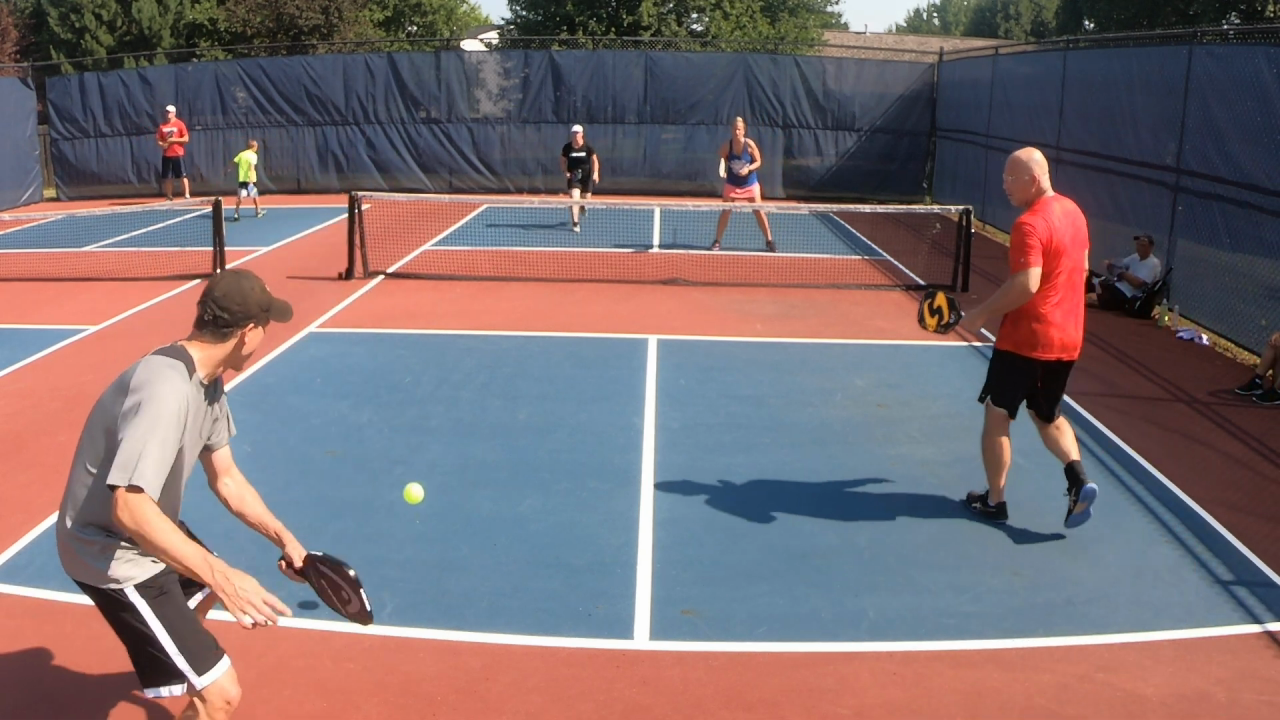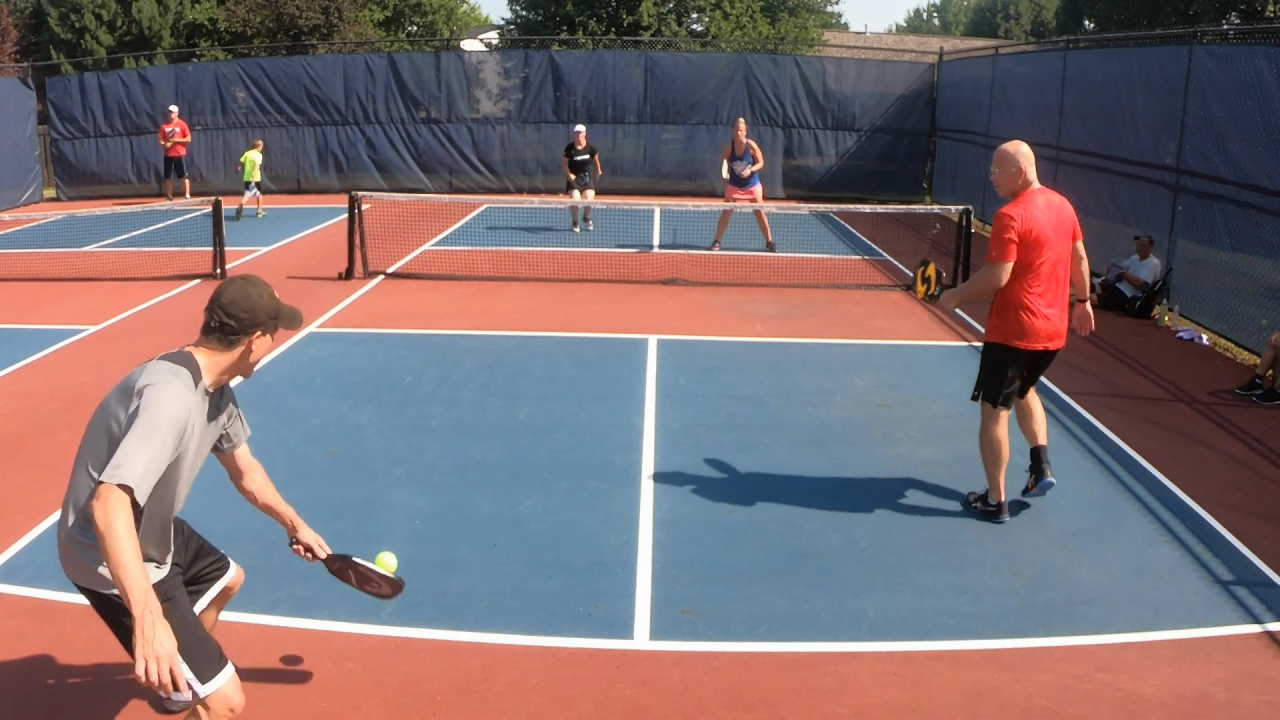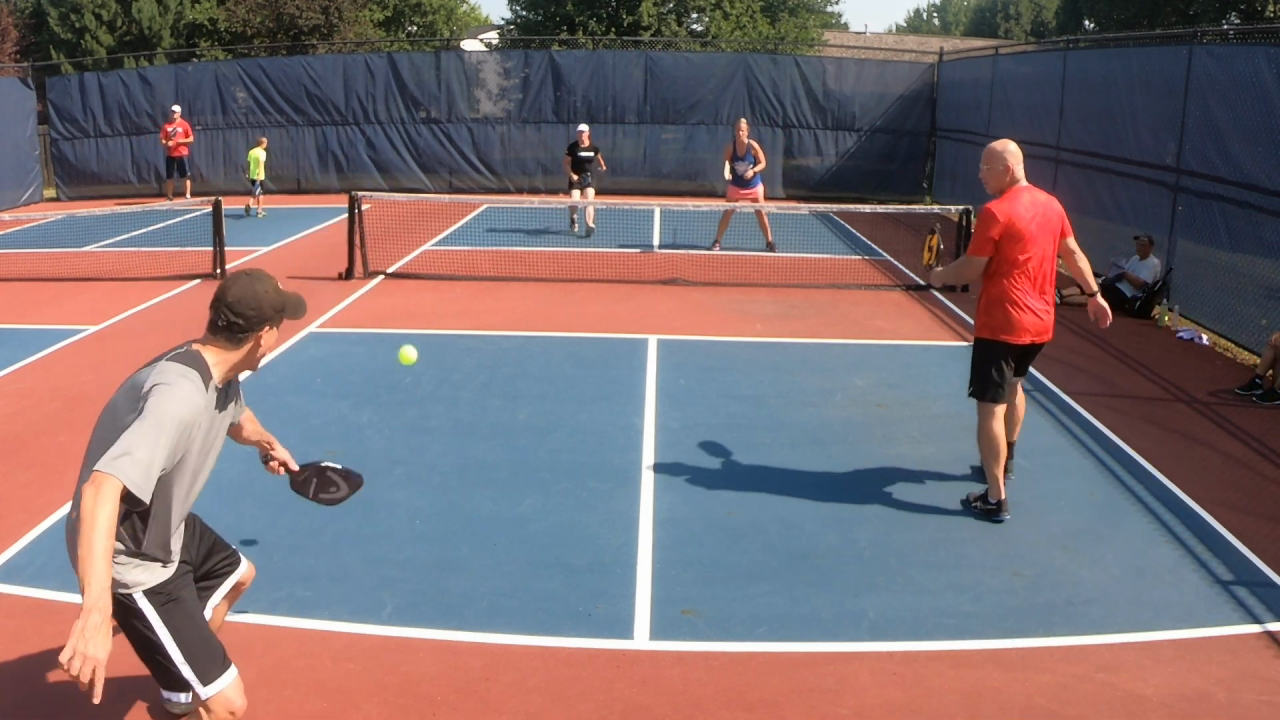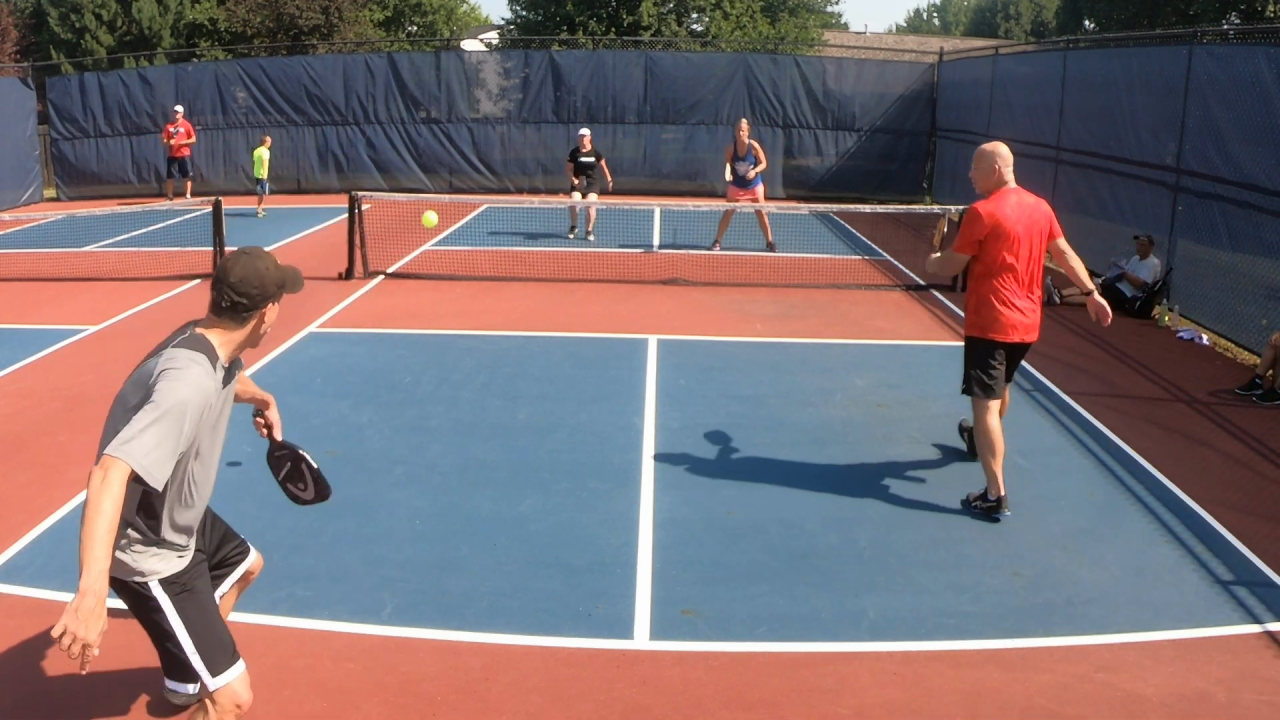
dt=0.1s
person 1, frame 1
left shoulder: (207, 383)
right shoulder: (166, 390)
left elbow: (226, 480)
right elbow: (129, 509)
left wrist: (282, 538)
right wrist: (222, 577)
left hip: (140, 537)
right hip: (109, 555)
left knee: (208, 588)
left ankle: (178, 667)
person 1, frame 2
left shoulder: (215, 387)
right shoulder: (169, 396)
left elbow: (244, 469)
right elbow: (107, 504)
left wrist: (295, 523)
right wrist: (147, 618)
left hip: (151, 538)
right hip: (114, 559)
left knee: (229, 582)
left ankle: (181, 681)
person 1, frame 3
left shoulder: (214, 369)
right shoulder: (179, 397)
left elbow: (234, 421)
right elbow: (98, 493)
left wrist: (270, 446)
right wrist: (95, 614)
left hip: (164, 532)
right hip: (130, 563)
left knee: (237, 576)
left ankle: (187, 675)
person 1, frame 4
left shoulder: (211, 347)
right shoulder: (188, 382)
right elbow: (108, 475)
left wrist: (264, 398)
right wrist: (91, 592)
left hip: (178, 522)
right hip: (148, 555)
left knee: (246, 566)
left ankle: (187, 666)
person 2, frame 1
left shoulder: (1029, 224)
right shoulder: (1074, 212)
left elbow: (1025, 285)
left wrist: (982, 312)
left hip: (1026, 340)
right hip: (1068, 339)
left knee: (998, 417)
right knee: (1048, 415)
left ankle: (995, 499)
right ankle: (1079, 481)
person 2, frame 2
left shoulder: (1011, 215)
right shoulder: (1063, 206)
left elbow: (996, 277)
right elbow: (1079, 260)
left wrist: (956, 295)
right wrist: (1082, 302)
left hip: (1013, 330)
right hip: (1053, 328)
left knee: (994, 414)
right knee: (1023, 393)
left ankle: (995, 499)
right ankle: (1040, 468)
person 2, frame 3
left shoulder: (994, 212)
right shoulder: (1051, 205)
left elbow: (969, 272)
right elbow: (1073, 253)
left wrist: (941, 274)
right wrist: (1093, 295)
left hip: (999, 326)
right hip: (1039, 325)
left knee: (991, 409)
right knee: (1011, 386)
left ankle: (996, 498)
right ankle: (1005, 457)
person 2, frame 4
left shoulder: (981, 212)
right shoulder: (1040, 207)
left elbow: (951, 266)
right elbow: (1065, 254)
left wrist: (933, 261)
right wrist: (1091, 294)
left hip: (989, 324)
right hip: (1027, 323)
left knee: (986, 404)
right knee: (1000, 386)
left ankle: (995, 494)
right ankle: (981, 441)
